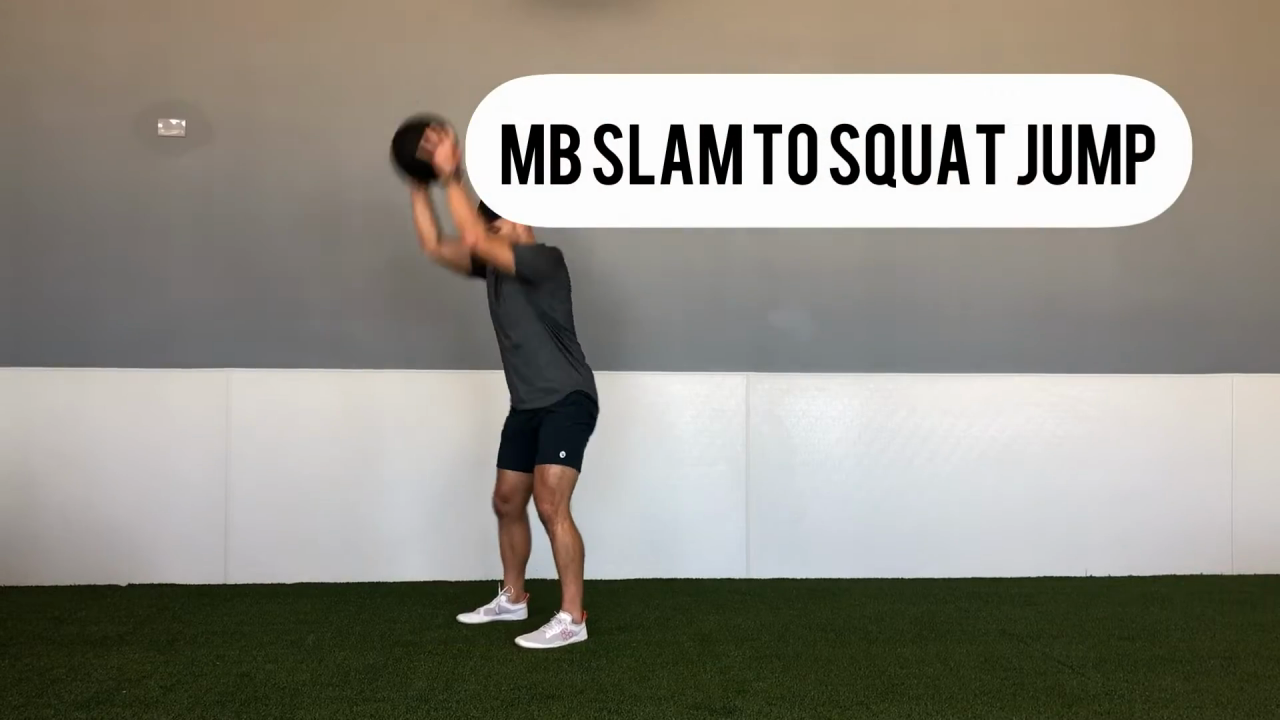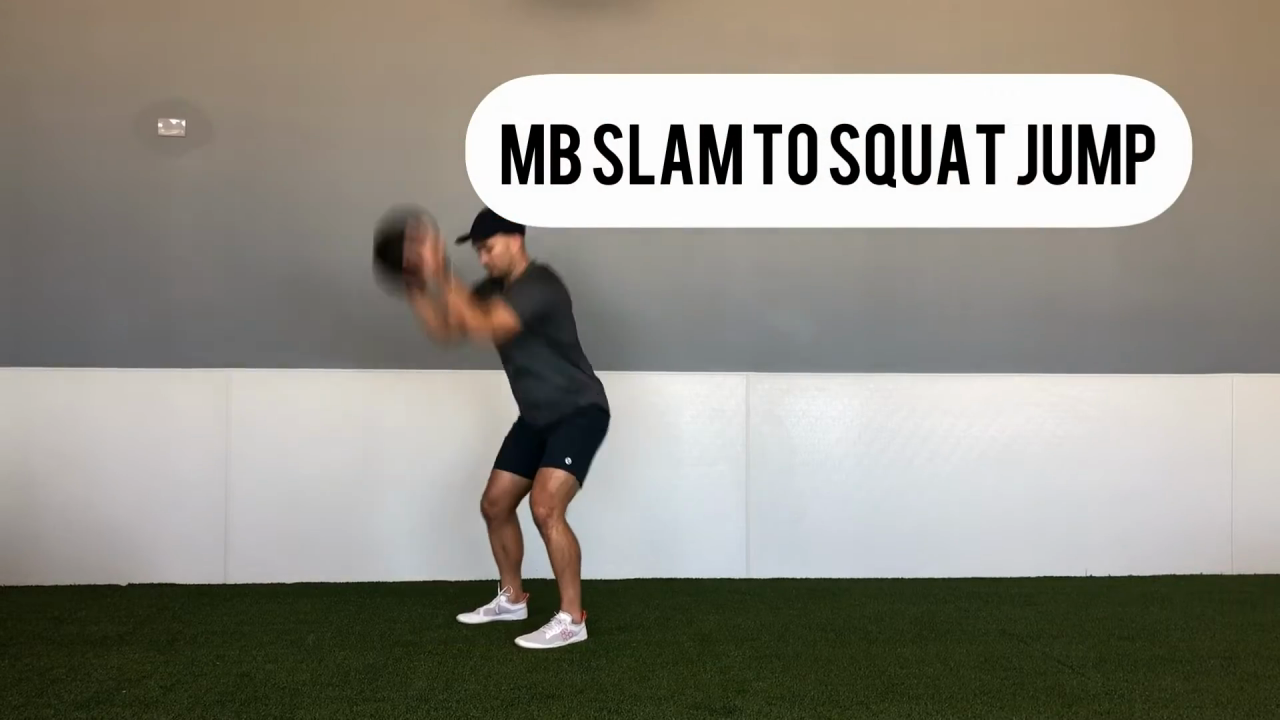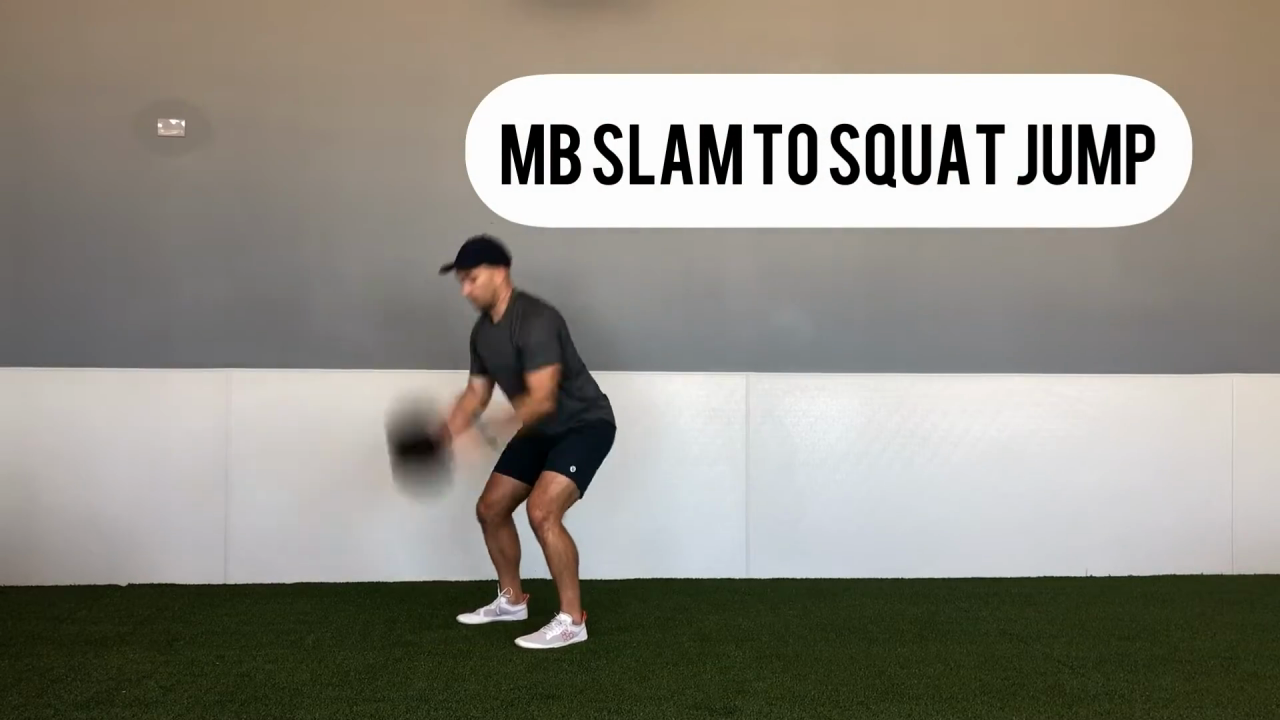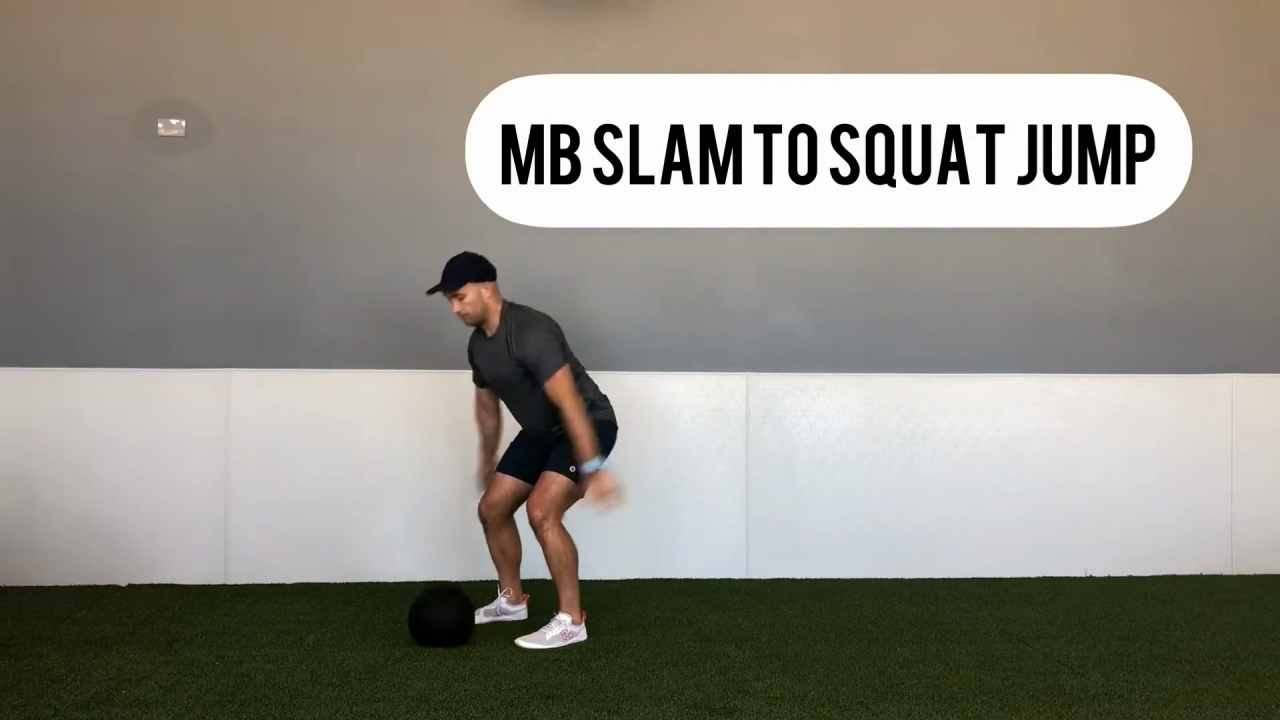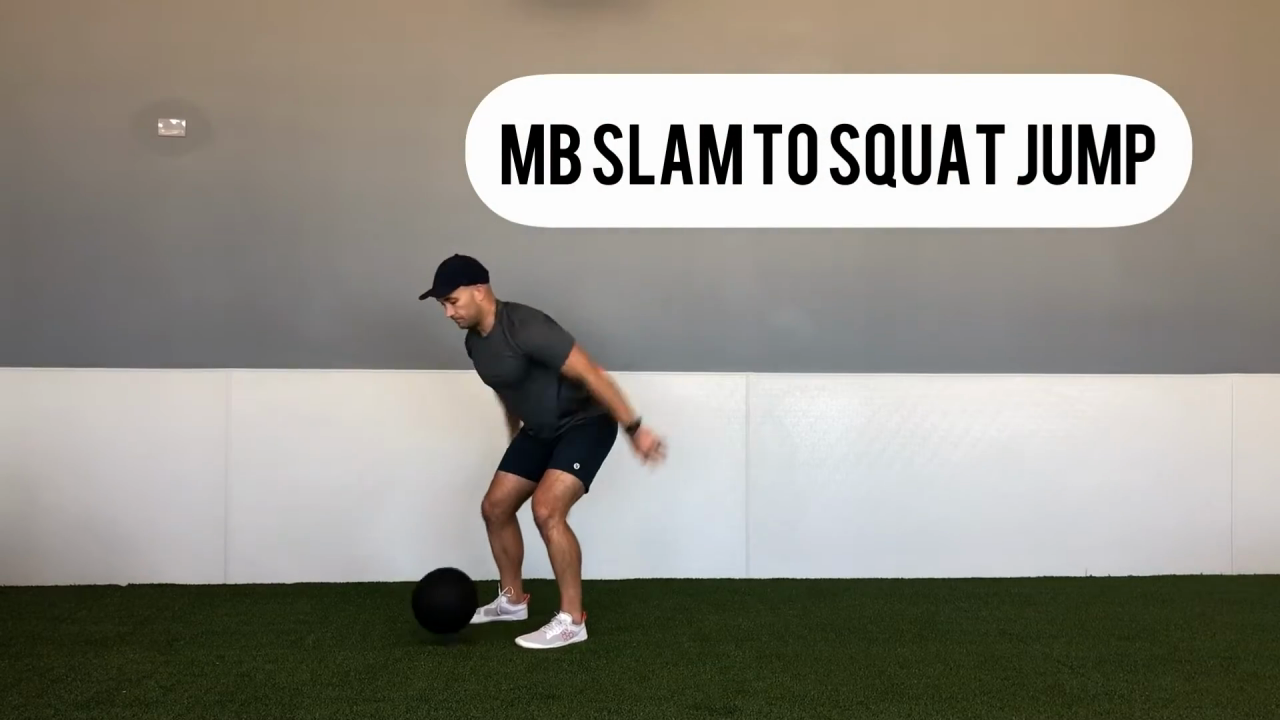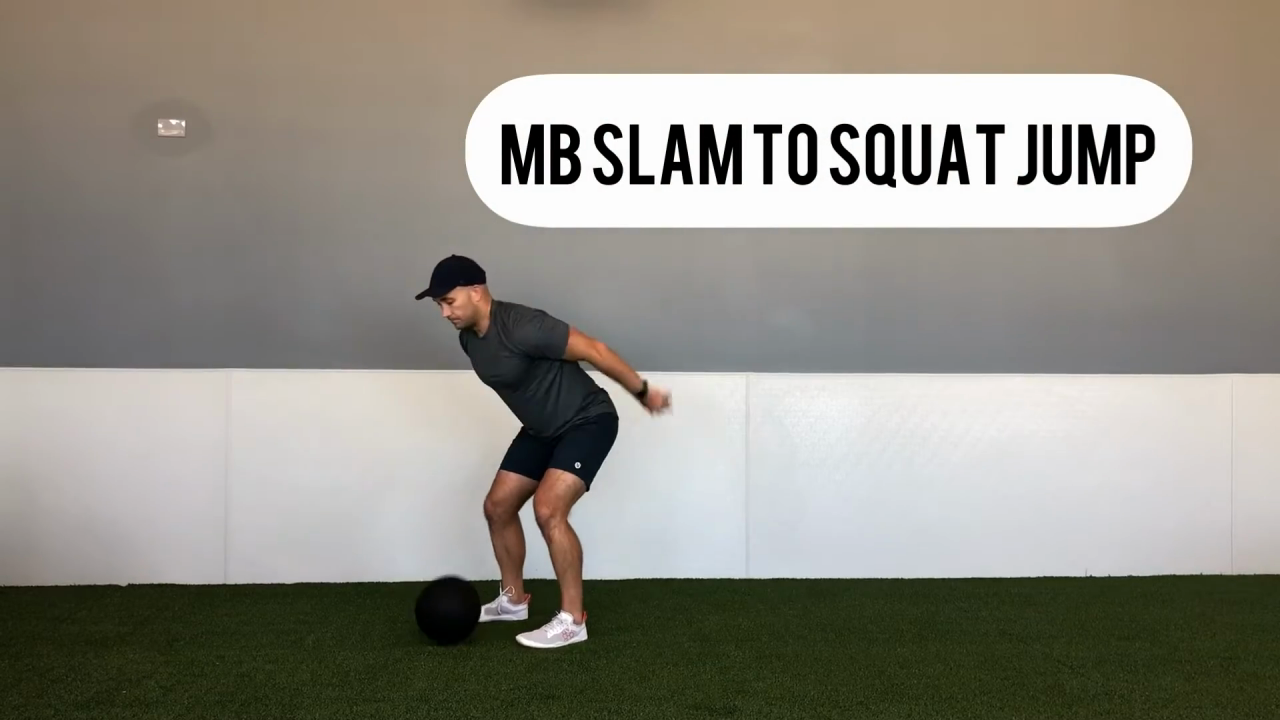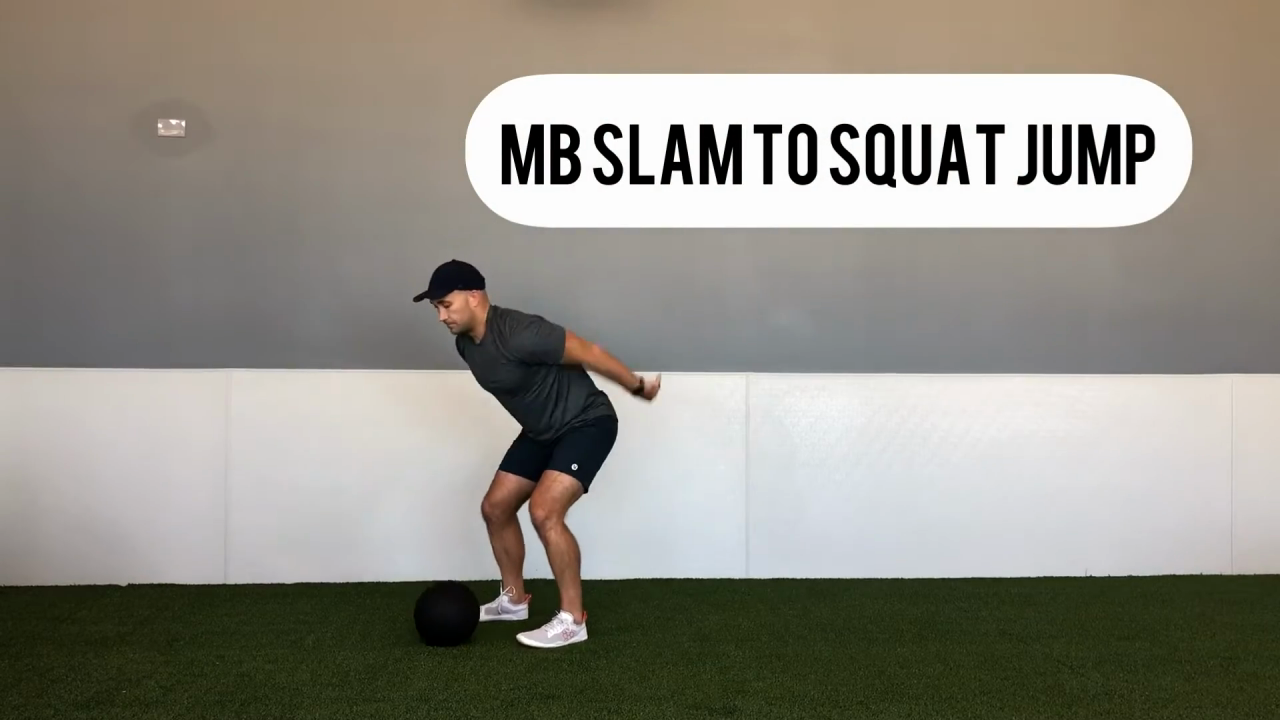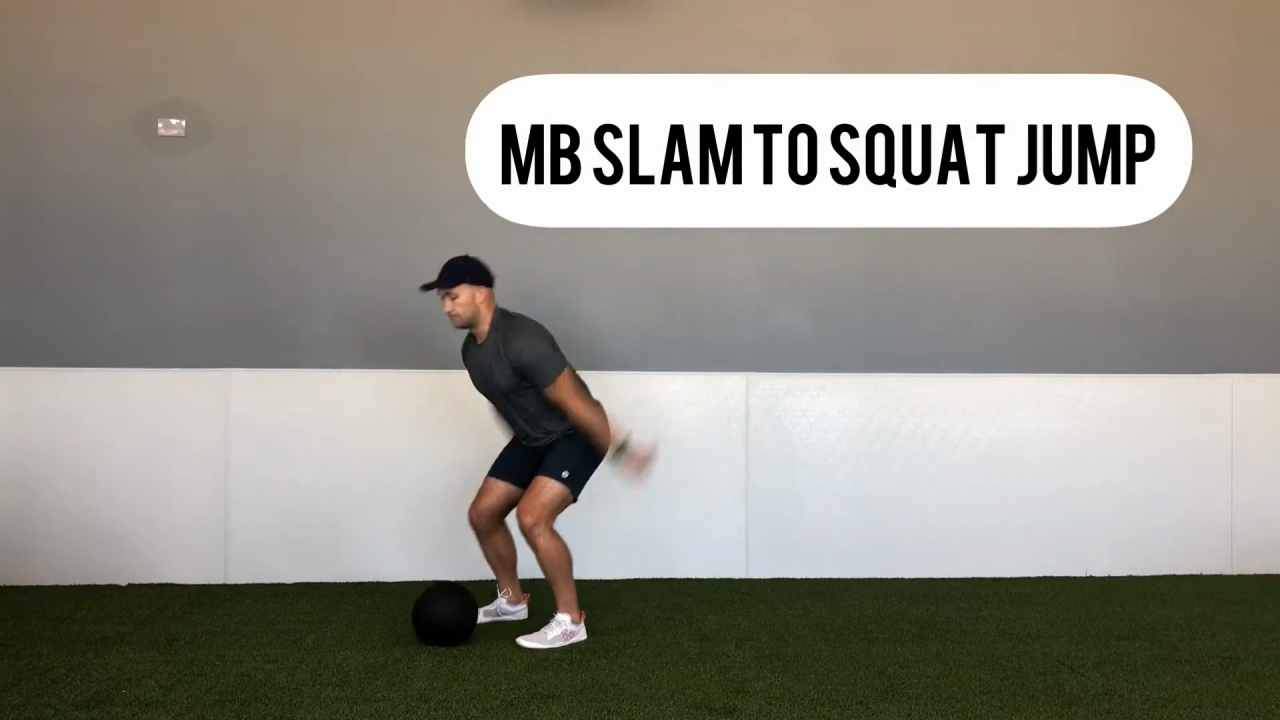
dt=0.1s
person 1, frame 1
left shoulder: (545, 260)
right shoulder: (494, 266)
left elbow: (479, 242)
right elbow: (438, 248)
left wrist: (451, 173)
right wrist: (419, 181)
left hip: (566, 403)
right hip: (527, 407)
left knee: (552, 505)
right knee: (507, 502)
left ankle: (572, 617)
right ankle: (510, 596)
person 1, frame 2
left shoulder: (542, 286)
right shoulder: (493, 291)
left elbow: (484, 329)
right elbow: (444, 329)
left wrist: (440, 275)
right wrist: (421, 283)
left hip: (577, 413)
right hip: (535, 417)
left knee: (546, 509)
right knee: (494, 503)
left ankle: (571, 618)
right ankle: (512, 598)
person 1, frame 3
left shoulder: (535, 321)
right shoulder: (482, 330)
left elbow: (543, 399)
right elbow: (477, 392)
left wrist: (486, 431)
right wrist: (450, 426)
left hip: (584, 425)
right hip: (540, 431)
left knee: (542, 512)
right knee: (490, 509)
left ankle: (571, 620)
right ankle: (512, 599)
person 1, frame 4
left shoulder: (531, 332)
right shoulder: (478, 342)
left elbow: (570, 403)
right elbow: (487, 406)
left wrist: (593, 468)
right wrist: (486, 463)
left hip: (585, 428)
right hip: (541, 432)
left knee: (542, 512)
right knee: (492, 509)
left ankle: (570, 620)
right ankle: (512, 599)
person 1, frame 5
left shoulder: (525, 328)
right shoulder: (473, 340)
left elbow: (589, 374)
left wrist: (634, 428)
right wrist: (514, 439)
left hip: (585, 423)
right hip: (539, 429)
left knee: (546, 510)
right knee: (495, 508)
left ankle: (572, 620)
right ankle: (512, 598)
person 1, frame 6
left shoulder: (521, 327)
right shoulder: (468, 339)
left elbow: (593, 350)
left wrist: (643, 391)
left hip: (587, 421)
right hip: (541, 428)
left knee: (548, 510)
right knee: (497, 506)
left ankle: (572, 619)
right ankle: (513, 598)
person 1, frame 7
left shoulder: (519, 333)
right shoulder: (466, 343)
left elbow: (588, 353)
left wrist: (637, 387)
left hip: (585, 424)
right hip: (542, 429)
left knee: (545, 511)
right knee: (495, 507)
left ankle: (572, 619)
right ankle: (513, 599)
person 1, frame 8
left shoulder: (520, 340)
right shoulder: (471, 348)
left elbow: (572, 400)
left wrist: (618, 448)
left hip: (575, 437)
right hip: (533, 438)
left knee: (533, 517)
right knee: (482, 512)
left ankle: (570, 619)
right ankle: (512, 599)
